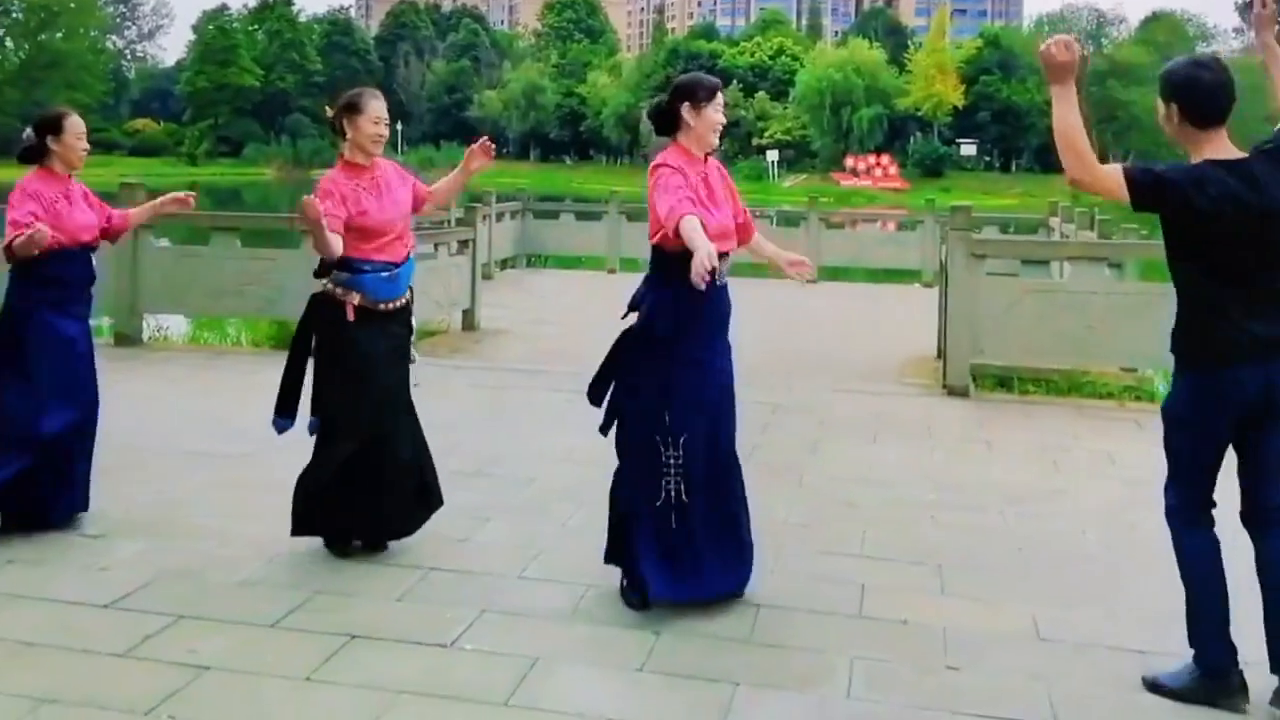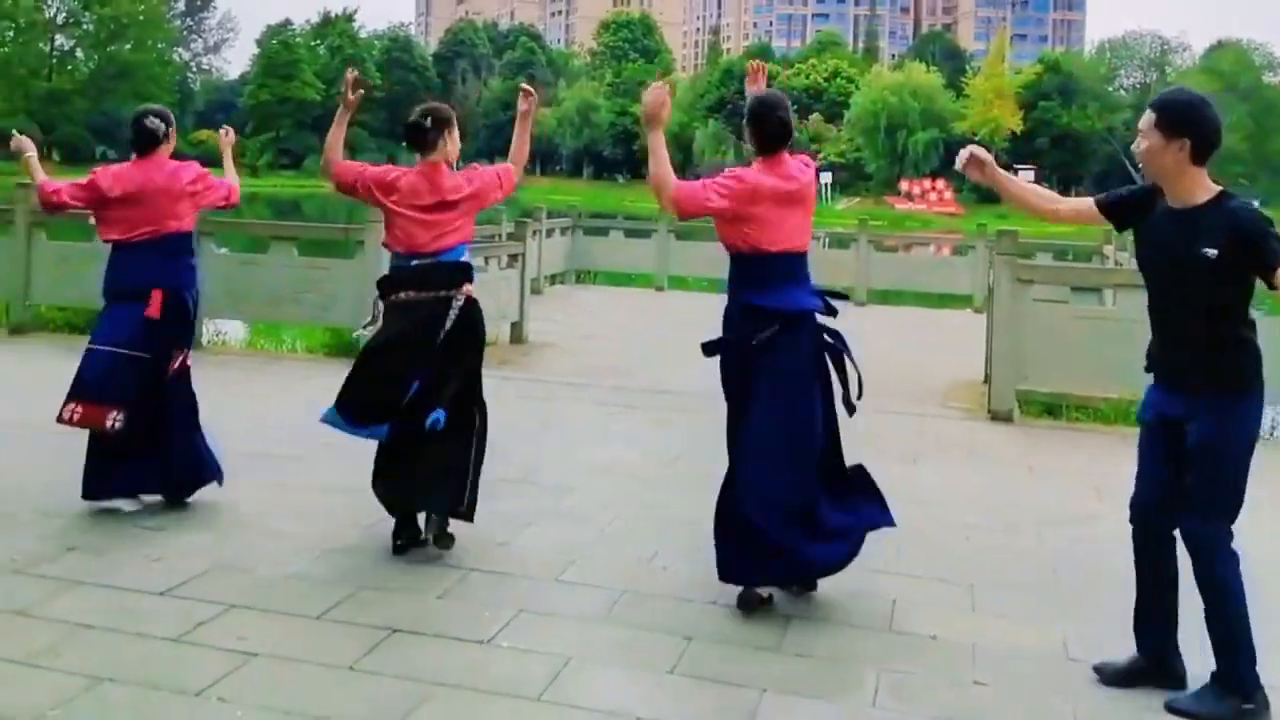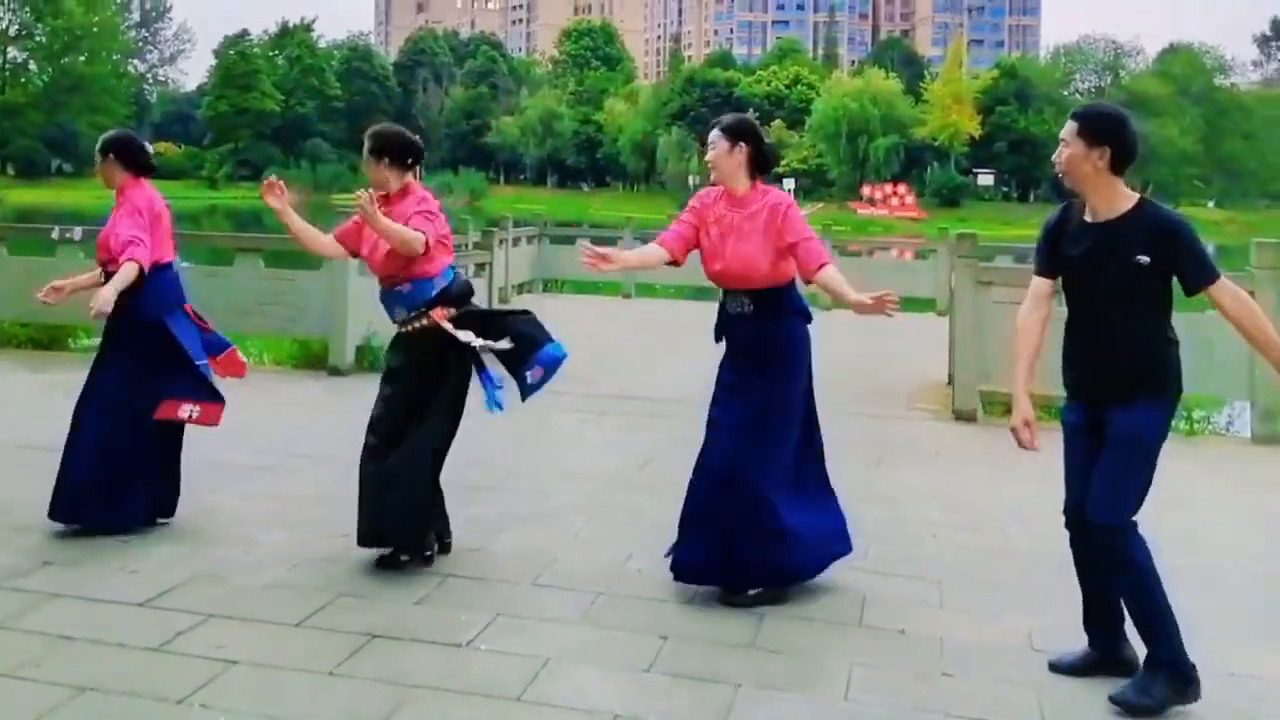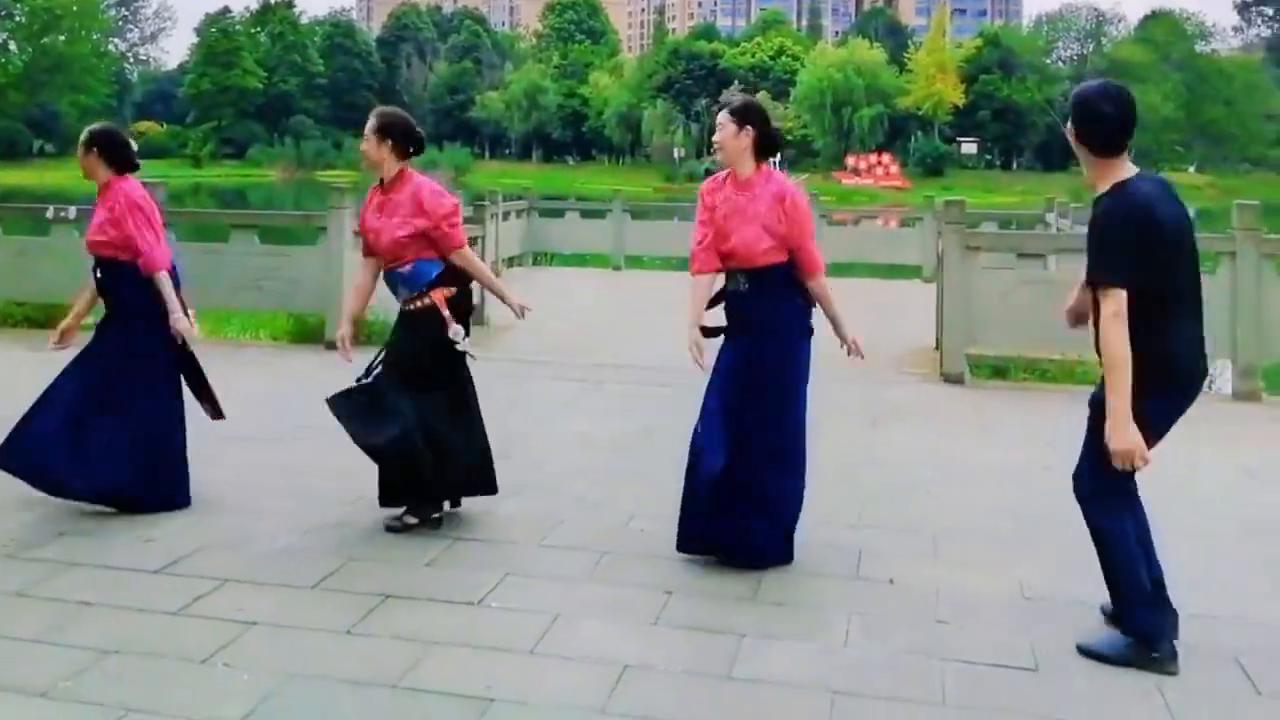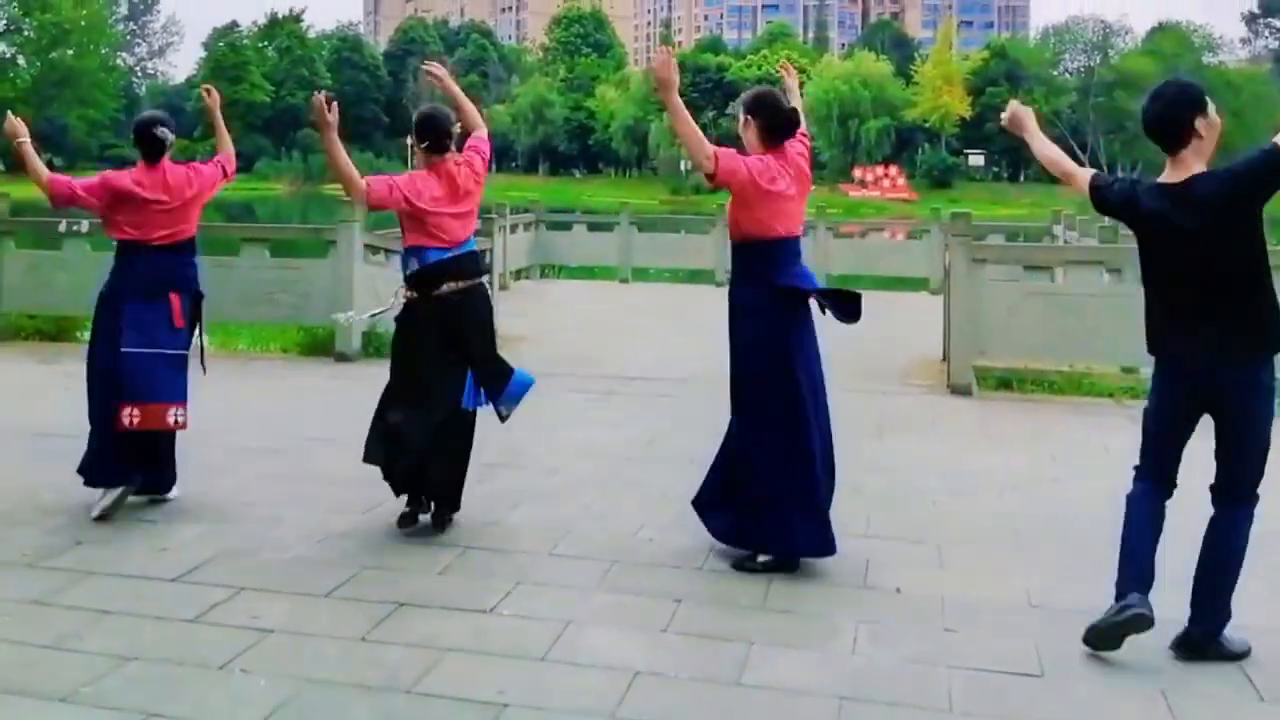
dt=0.4s
person 1, frame 1
left shoulder: (1182, 186)
left elbow: (1083, 171)
left wrist: (1062, 85)
left hip: (1208, 372)
left knee: (1187, 510)
left ankle: (1216, 671)
person 1, frame 2
right shoulder: (1145, 205)
right elbow: (1058, 207)
right wrist: (994, 175)
left hip: (1227, 397)
right hip: (1169, 389)
left knee: (1205, 533)
right knee: (1149, 516)
right ankle: (1157, 655)
person 1, frame 3
left shoulder: (1161, 228)
right shoulder: (1062, 228)
left elbow: (1231, 300)
right elbow: (1036, 305)
right wrist: (1022, 393)
left hip: (1144, 399)
right hip: (1084, 397)
left knee: (1110, 519)
right knee: (1081, 517)
left ankle: (1171, 667)
right ankle: (1108, 644)
person 1, frame 4
left shoulder: (1119, 213)
right shoulder: (1154, 191)
left elbow: (1115, 318)
left wrist: (1119, 416)
right wrist: (1086, 295)
left hip: (1154, 375)
right hip: (1173, 368)
left knee: (1100, 487)
right knee: (1108, 479)
left ankle: (1148, 637)
right ankle: (1151, 606)
person 1, frame 5
left shoulder: (1138, 201)
left elbow: (1071, 173)
left wrist: (1029, 129)
left hip: (1176, 369)
left knee: (1151, 484)
left ankle: (1131, 597)
right ankle: (1203, 629)
person 2, frame 1
left shoulder: (713, 171)
right shoulder: (667, 168)
left elbow: (741, 231)
right elbow: (680, 215)
left wrist: (783, 259)
right wrist: (702, 248)
left hip: (708, 316)
right hip: (672, 314)
left knee: (709, 442)
right knee: (669, 445)
left ankle: (704, 566)
right ankle: (644, 568)
person 2, frame 2
left shoulder: (743, 182)
right shoulder: (801, 172)
left elbow: (673, 198)
left wrist: (655, 129)
right wrist: (763, 97)
left hip: (753, 315)
right hip: (799, 311)
left knee: (756, 443)
right knee: (798, 438)
left ankle: (752, 568)
right ankle: (800, 563)
person 2, frame 3
left shoulder: (777, 205)
right shoulder: (705, 204)
left elbow: (816, 263)
right elbow: (668, 247)
left wrist: (856, 300)
right wrist: (619, 260)
left hip: (778, 339)
right hip: (743, 340)
left knee: (754, 457)
right knee: (730, 451)
left ankle: (767, 572)
right ankle: (748, 561)
person 2, frame 4
left shoulder: (783, 193)
right shoulder: (712, 191)
left elbow: (810, 269)
right elbow: (703, 263)
left wrist: (840, 327)
right wrist: (693, 325)
left hip: (781, 322)
right hip: (741, 321)
left knee: (770, 432)
right knee: (725, 428)
left ankle: (768, 542)
right ankle: (734, 531)
person 2, frame 5
left shoulder: (752, 171)
right shoulder: (796, 159)
left elbow: (705, 156)
right elbow: (799, 126)
left wrist: (671, 93)
right wrist: (793, 88)
left hip: (763, 303)
right hip: (782, 301)
left knee: (772, 418)
right knee: (769, 412)
left ankle: (783, 541)
right ankle: (781, 528)
person 3, frame 1
left shoulder: (393, 174)
right shoulder: (333, 185)
left elbow: (428, 199)
right elbow: (330, 252)
left wrist: (466, 170)
right wrist: (319, 226)
left hip: (393, 314)
right hip: (351, 319)
left knee: (389, 415)
right knee: (357, 419)
left ankle: (374, 520)
right ankle: (340, 524)
person 3, frame 2
left shoulder: (390, 182)
right shoulder: (466, 184)
left elbow: (332, 168)
right elbow: (513, 172)
left wrist: (345, 108)
right wrist: (525, 119)
left hip: (402, 308)
right hip: (452, 309)
left knee: (398, 413)
right knee: (453, 412)
left ankle: (405, 523)
right ankle: (437, 516)
person 3, frame 3
left shoulder: (421, 204)
right shoulder: (374, 213)
left elbow: (415, 246)
right elbow: (330, 246)
left wrist: (375, 220)
right wrist: (284, 211)
left hip: (442, 330)
right hip: (417, 334)
left knee: (405, 436)
right knee: (400, 433)
left ankle: (416, 539)
right ankle: (428, 532)
person 3, frame 4
left shoulder: (426, 195)
right shoulder: (374, 201)
left elbow: (460, 255)
right elbow: (369, 266)
left wrist: (503, 296)
right wrist: (348, 321)
left hip: (439, 311)
right hip: (414, 312)
left knee: (420, 404)
right knee: (420, 401)
left ankle: (426, 502)
right ankle: (440, 491)
person 3, frame 5
left shoulder: (411, 186)
right shoulder: (469, 170)
left elbow: (360, 192)
right elbow: (479, 127)
left wrist: (330, 134)
right wrist: (449, 85)
left hip: (430, 302)
right hip: (469, 297)
left knee: (416, 396)
right knee: (454, 396)
left ankle: (419, 496)
right ankle: (441, 500)
person 4, frame 1
left shoulder: (77, 191)
left elbow: (112, 223)
left wrist: (161, 205)
left hip: (71, 306)
right hip: (40, 306)
left knee: (72, 402)
right knee: (58, 402)
left ankle: (51, 499)
person 4, frame 2
left shoulder: (110, 178)
right shoulder: (189, 175)
left elbow: (53, 195)
right elbow: (230, 193)
left wrist: (28, 155)
right wrist: (227, 151)
left hip: (127, 283)
right hip: (171, 284)
right knee: (166, 379)
left ankle: (117, 484)
right ankle: (179, 478)
person 4, frame 3
left shoulder: (133, 201)
right shoulder: (142, 197)
left elbow: (135, 257)
left wrist: (112, 291)
right wrist: (71, 286)
left hip: (143, 315)
right hip: (153, 311)
left knee: (115, 408)
right knee: (155, 406)
left ankle: (100, 508)
right ankle: (151, 502)
person 4, frame 4
left shoulder: (126, 197)
right shoulder: (111, 197)
left elbow: (153, 257)
right elbow: (106, 270)
left wrist: (174, 309)
right wrist: (74, 317)
left hip: (145, 313)
right hip: (133, 310)
left knee: (137, 400)
right knee: (98, 392)
left ankle: (144, 489)
person 4, frame 5
left shoulder: (118, 185)
right shoulder: (192, 179)
left elbow: (54, 186)
right elbow: (228, 162)
right wrist: (216, 114)
left hip: (131, 287)
right hip: (177, 289)
left knee: (117, 378)
right knee: (160, 383)
left ankle: (116, 473)
right ankle: (154, 478)
